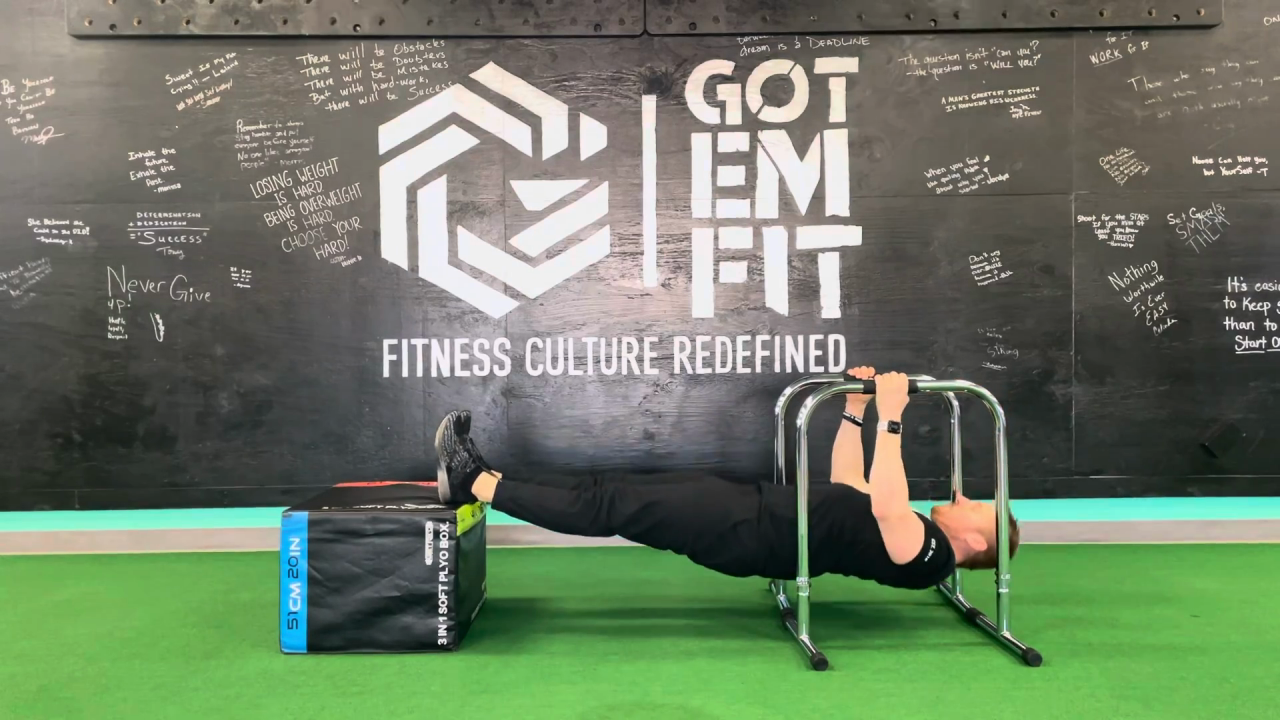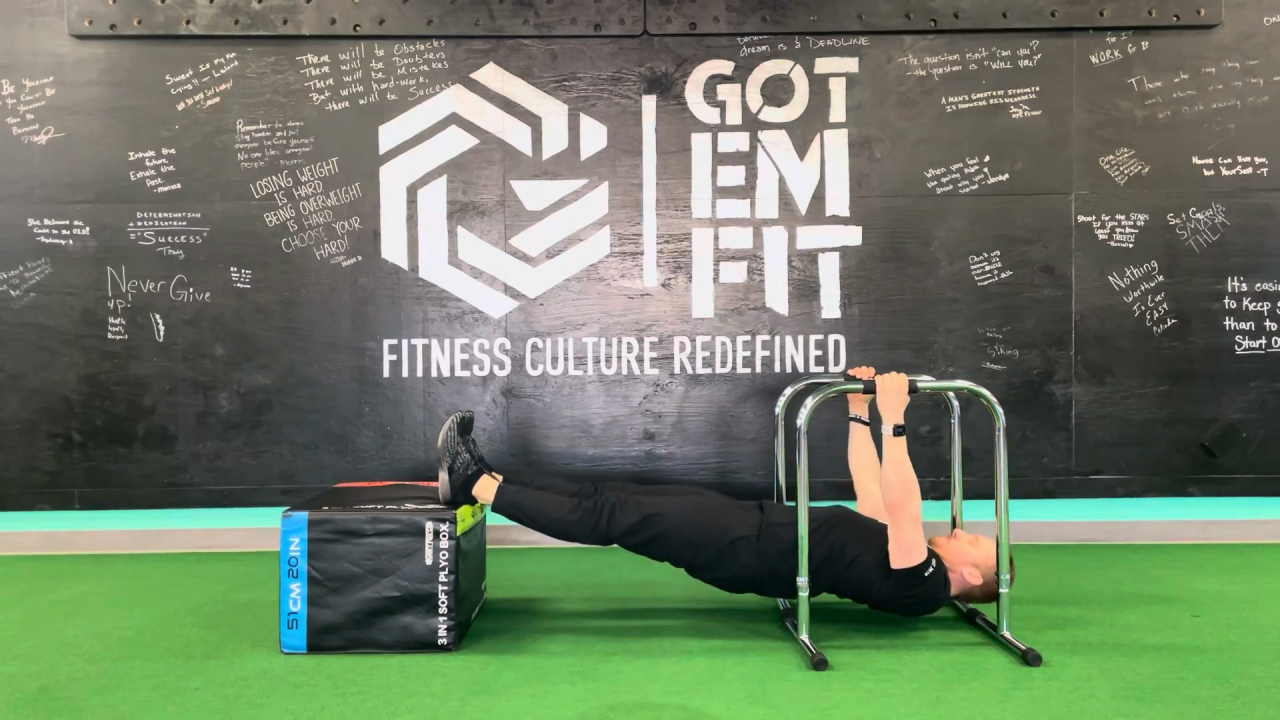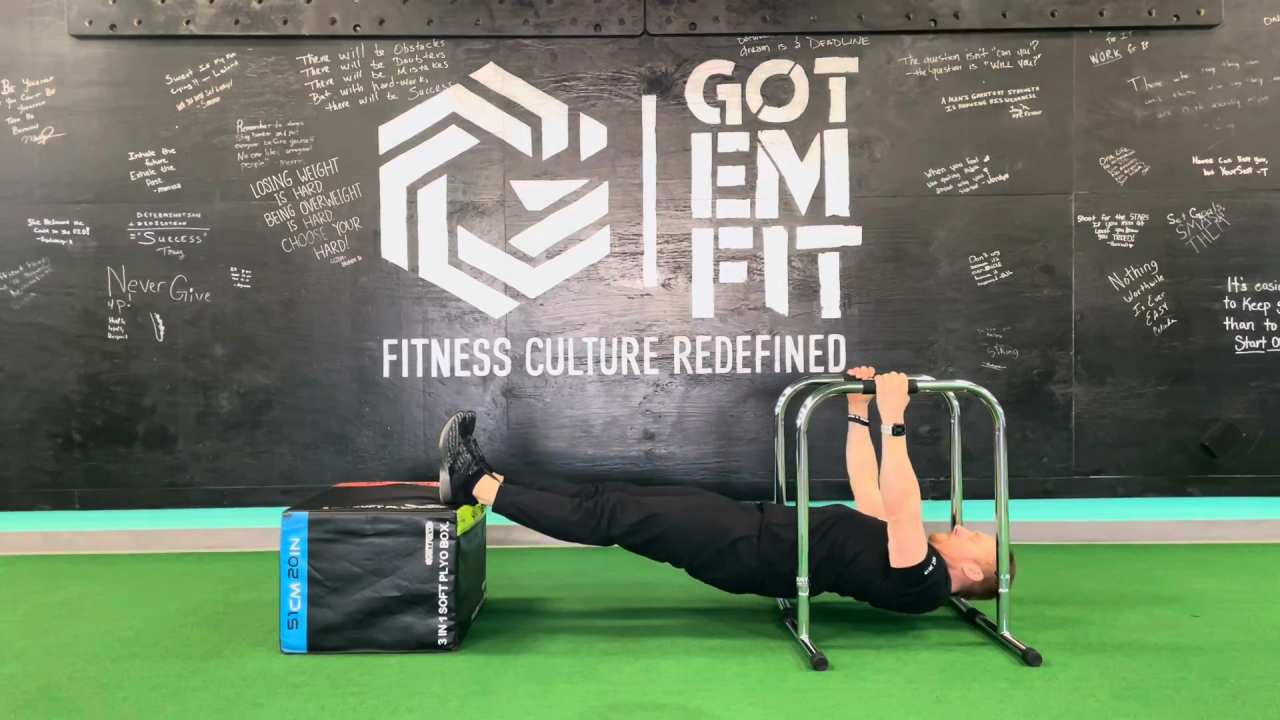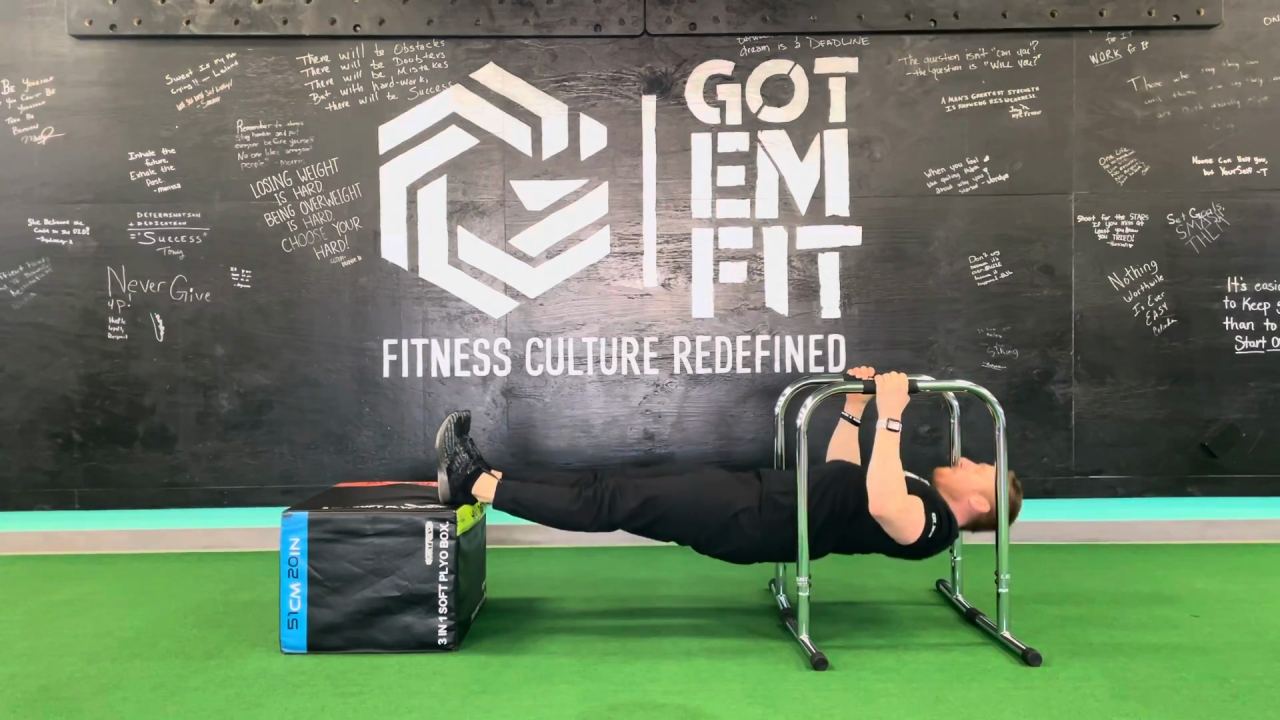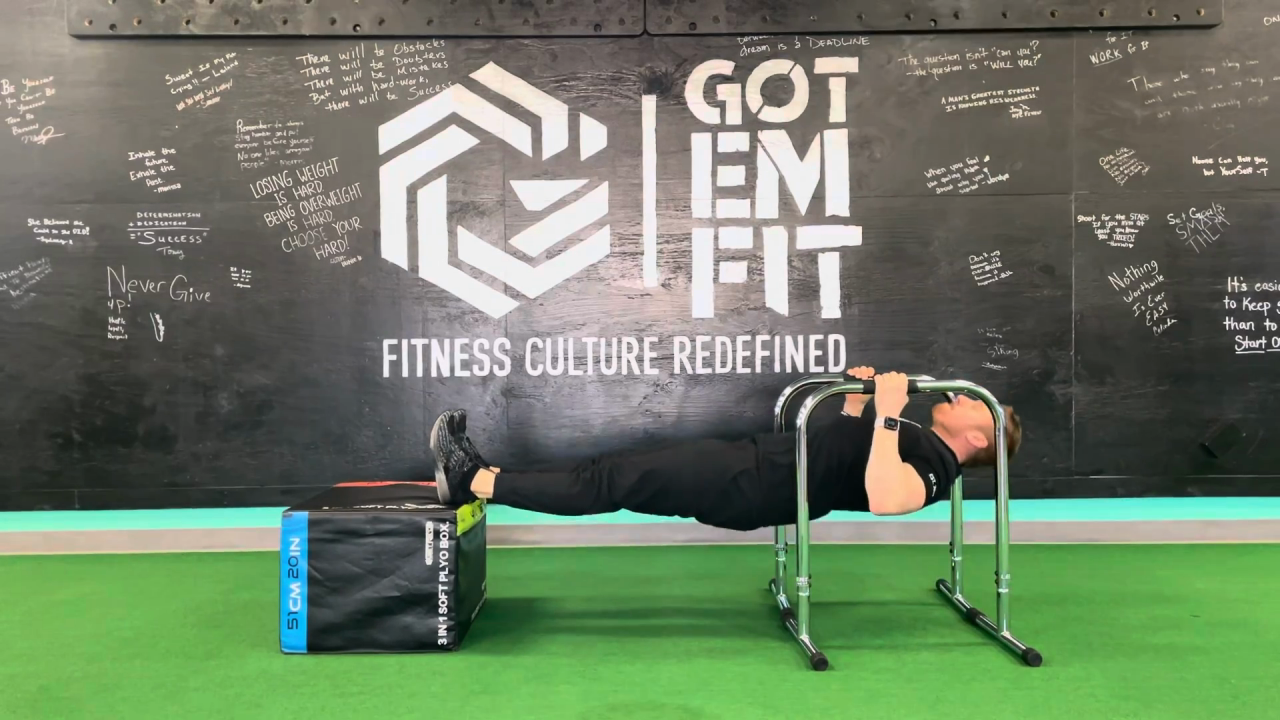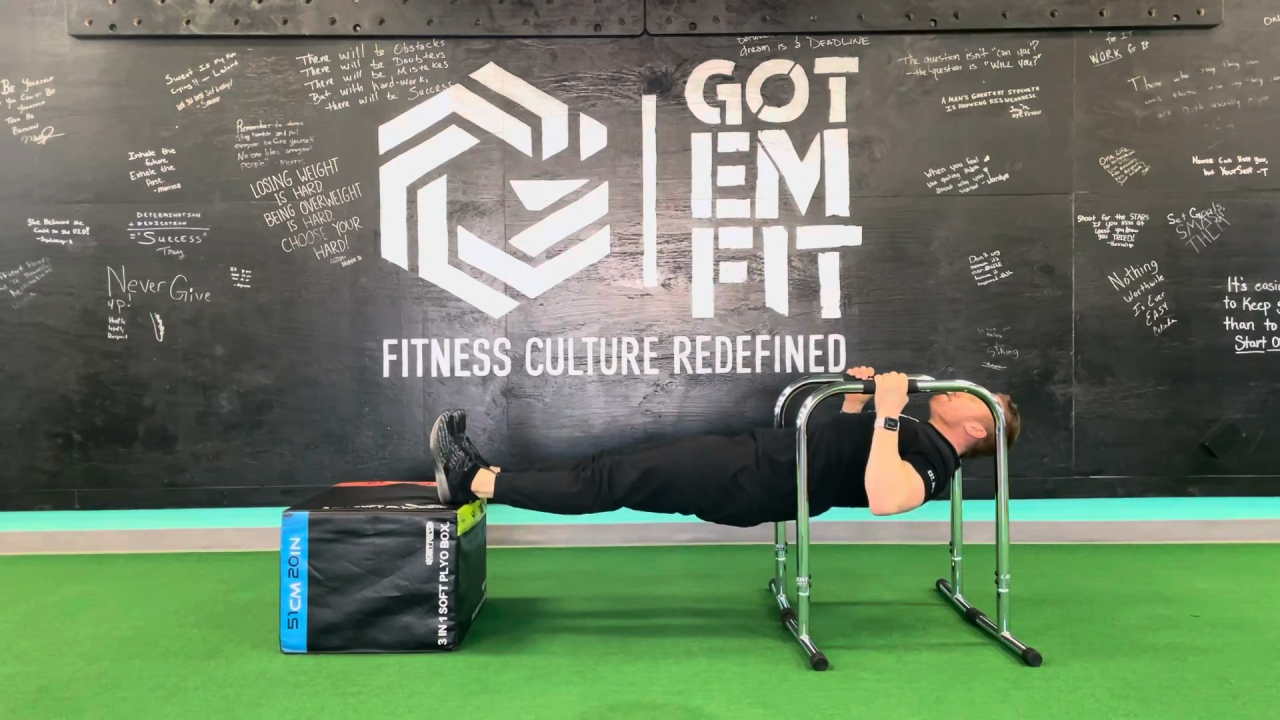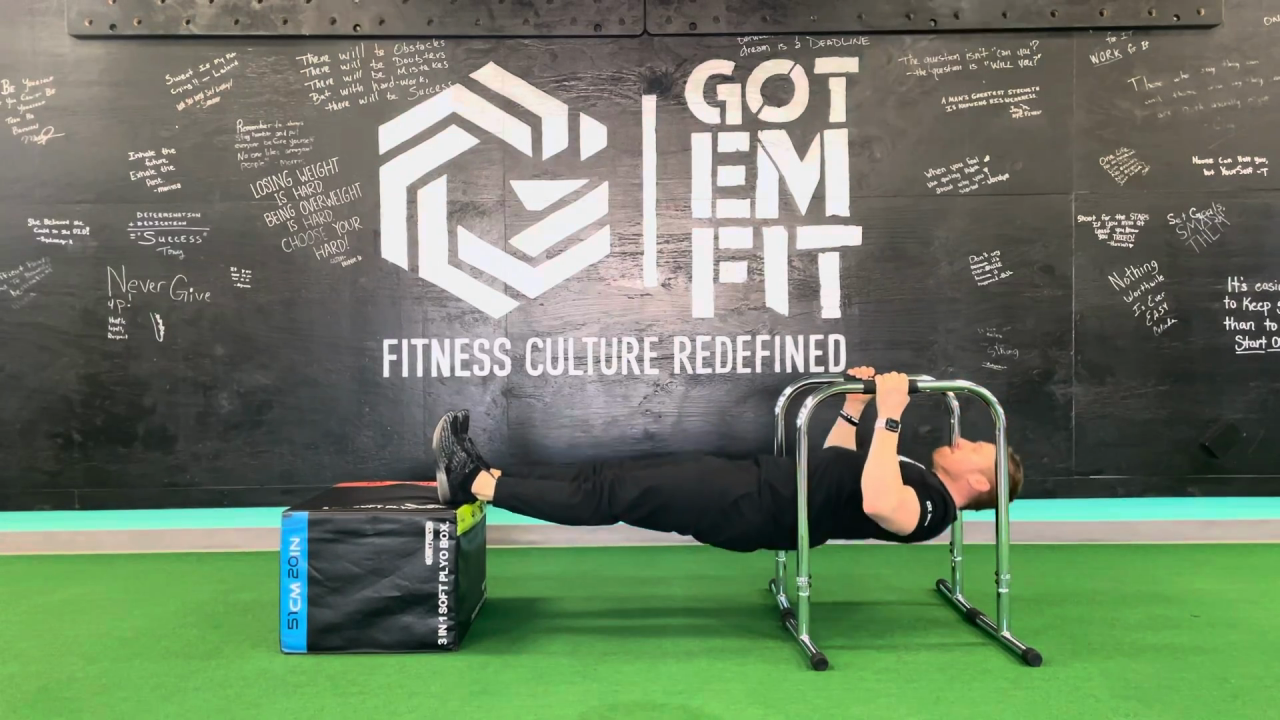
dt=0.4s
person 1, frame 1
left shoulder: (924, 555)
right shoulder: (920, 537)
left elbow: (884, 506)
right elbow: (845, 484)
left wrist: (891, 419)
right wrist: (856, 409)
left hip: (747, 532)
right hip: (753, 502)
left knee: (607, 510)
right knee: (610, 493)
left ankle: (475, 483)
right ankle: (480, 477)
person 1, frame 2
left shoulder: (919, 586)
right shoulder: (913, 562)
left elbow: (902, 507)
right elbow: (870, 485)
left wrist: (894, 420)
right wrist: (860, 412)
left hip: (746, 549)
right hip: (751, 520)
left knee: (607, 518)
right knee: (610, 499)
left ankle: (477, 484)
right ankle: (482, 479)
person 1, frame 3
left shoulder: (920, 582)
right shoulder: (912, 556)
left elbow: (900, 505)
right elbow: (867, 487)
left wrist: (894, 420)
right wrist: (859, 413)
left hip: (745, 550)
right hip: (750, 521)
left knee: (606, 519)
right knee: (610, 501)
left ankle: (477, 484)
right ankle: (481, 479)
person 1, frame 4
left shoulder: (928, 525)
right shoulder: (922, 499)
left elbow: (880, 503)
right elbow: (839, 472)
left wrist: (890, 418)
right wrist: (854, 407)
left hip: (749, 520)
right hip: (750, 493)
left knee: (606, 505)
right knee: (609, 486)
left ankle: (477, 484)
right ankle: (480, 475)
person 1, frame 5
left shoulder: (931, 469)
right shoulder: (919, 448)
left elbow: (882, 498)
left wrist: (887, 414)
right wrist: (856, 403)
left hip: (750, 486)
right hip: (749, 461)
left knee: (609, 486)
right knee: (610, 471)
left ankle: (475, 481)
right ankle: (481, 475)
person 1, frame 6
left shoulder: (929, 464)
right shoulder: (918, 442)
left elbow: (883, 498)
left wrist: (887, 414)
right wrist: (858, 400)
left hip: (749, 482)
right hip: (749, 456)
left knee: (608, 483)
right knee: (609, 469)
left ankle: (476, 480)
right ankle: (481, 475)
person 1, frame 7
left shoulder: (926, 509)
right shoulder: (919, 481)
left elbow: (874, 501)
left wrist: (889, 415)
right wrist: (855, 405)
left hip: (749, 508)
right hip: (752, 478)
left knee: (608, 497)
right knee: (610, 478)
left ankle: (475, 482)
right ankle: (481, 474)
